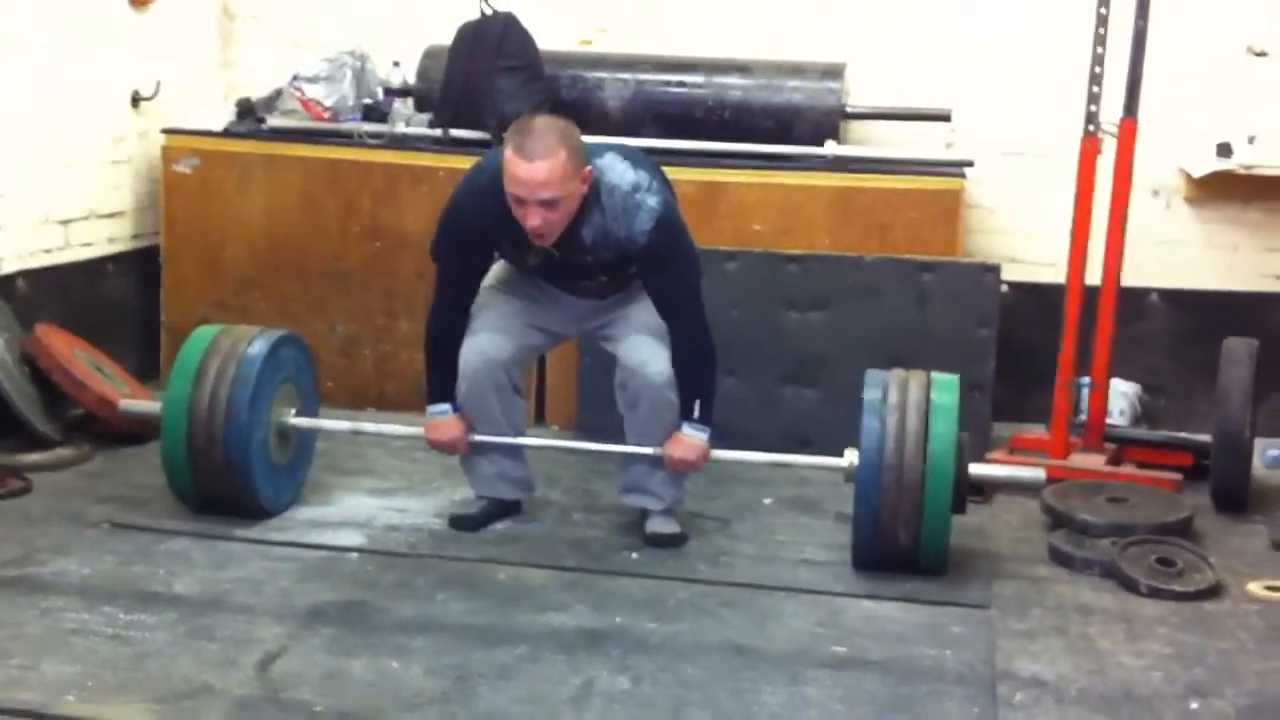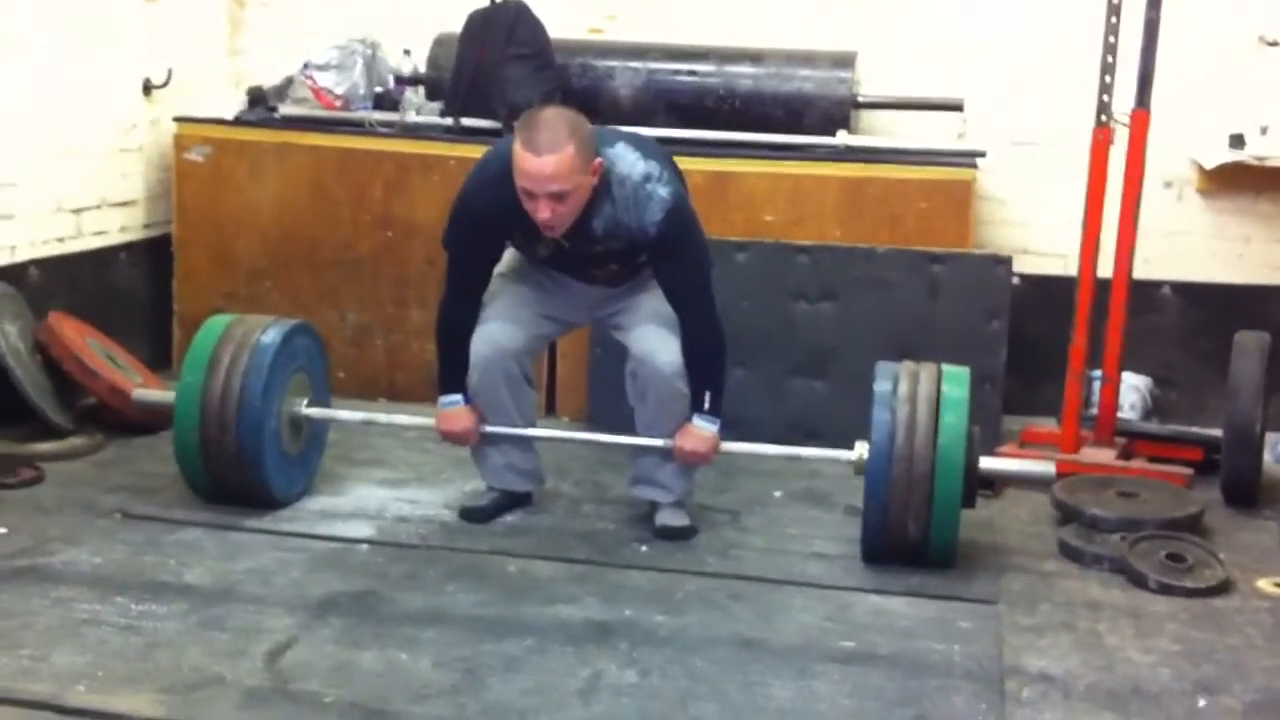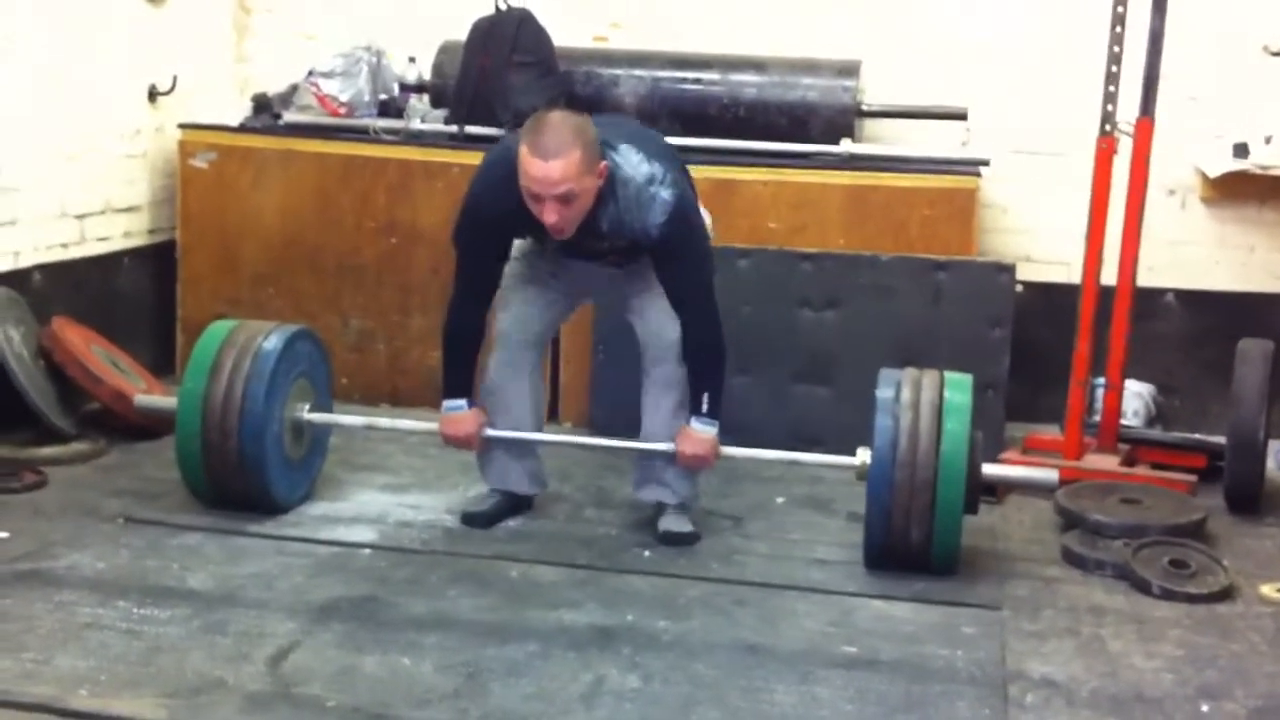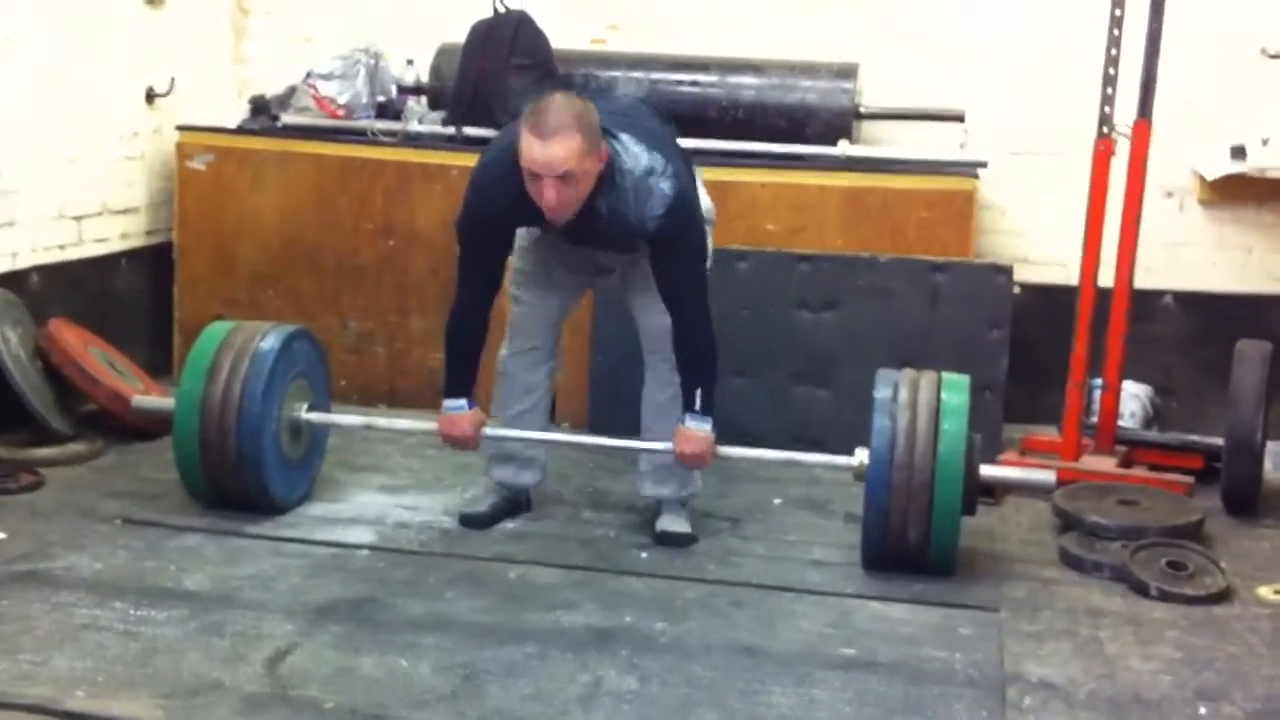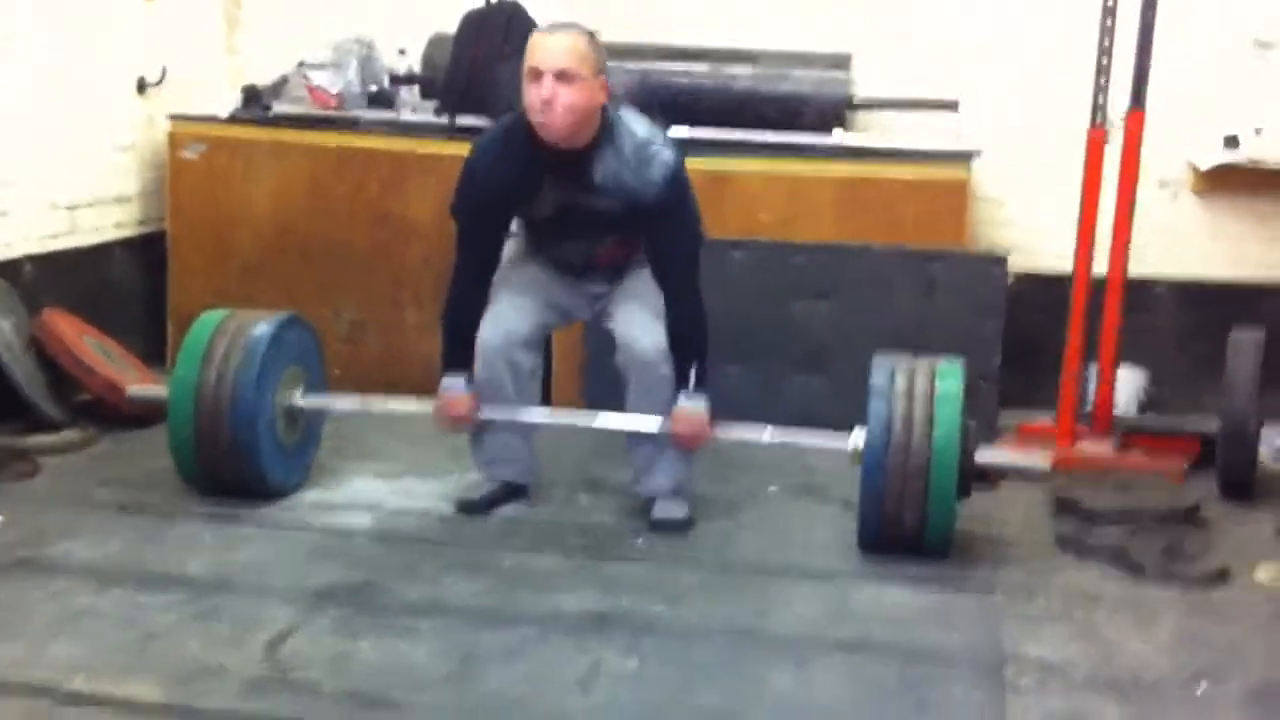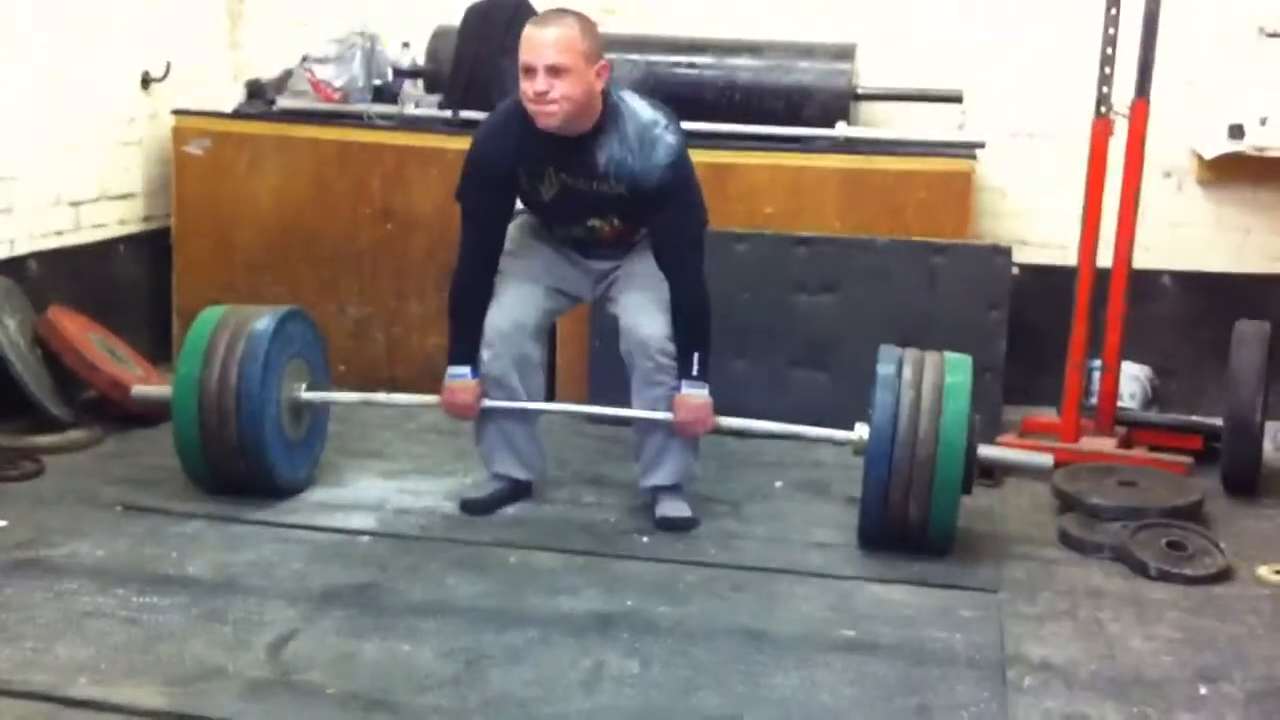
dt=0.4s
person 1, frame 1
left shoulder: (641, 204)
right shoulder: (478, 195)
left elbow: (687, 317)
right elbow: (450, 303)
left wrist: (695, 426)
right wrist: (441, 405)
left hip: (630, 291)
right hip: (532, 285)
left knee: (655, 371)
right knee: (478, 361)
left ankle: (655, 502)
right ankle: (499, 490)
person 1, frame 2
left shoulder: (651, 193)
right shoulder: (489, 184)
left elbow: (697, 307)
right elbow: (461, 293)
left wrist: (706, 417)
right wrist: (452, 396)
left hip: (641, 279)
right hip: (542, 273)
left knee: (665, 362)
right knee: (489, 351)
left ankle: (665, 493)
right ankle: (510, 481)
person 1, frame 3
left shoulder: (657, 195)
right shoulder: (496, 182)
left elbow: (698, 310)
right elbow: (471, 295)
left wrist: (703, 420)
right wrist: (457, 400)
left hip: (648, 261)
left knee: (670, 345)
right knee: (512, 337)
left ankle: (669, 497)
right ankle: (511, 485)
person 1, frame 4
left shoulder: (660, 188)
right shoulder: (497, 175)
left elbow: (689, 308)
right elbow: (474, 294)
left wrist: (698, 417)
right wrist: (457, 399)
left hip: (650, 226)
left knee: (665, 340)
right knee: (527, 337)
left ankle: (670, 495)
right ankle: (513, 483)
person 1, frame 5
left shoulder: (649, 160)
right shoulder: (497, 154)
left elbow: (682, 283)
right elbow: (472, 268)
left wrist: (691, 395)
right wrist: (456, 379)
left hip: (637, 269)
right hip: (543, 261)
left knee: (648, 348)
right knee: (497, 339)
left ankle: (663, 488)
right ankle: (506, 474)
person 1, frame 6
left shoulder: (652, 142)
right shoulder: (500, 137)
left elbow: (685, 267)
right elbow: (477, 255)
left wrist: (694, 381)
right wrist: (460, 366)
left hip: (640, 248)
right hip: (547, 240)
left knee: (653, 338)
right knee: (504, 329)
left ankle: (666, 485)
right ankle: (511, 472)
